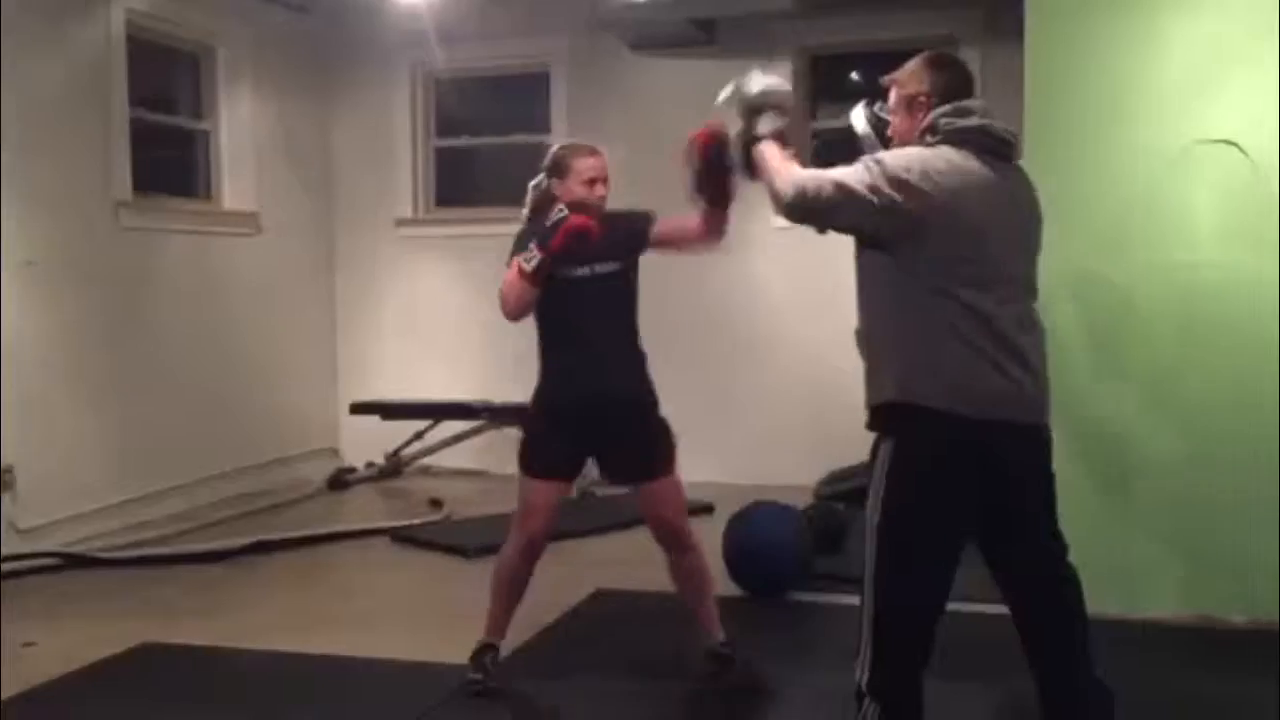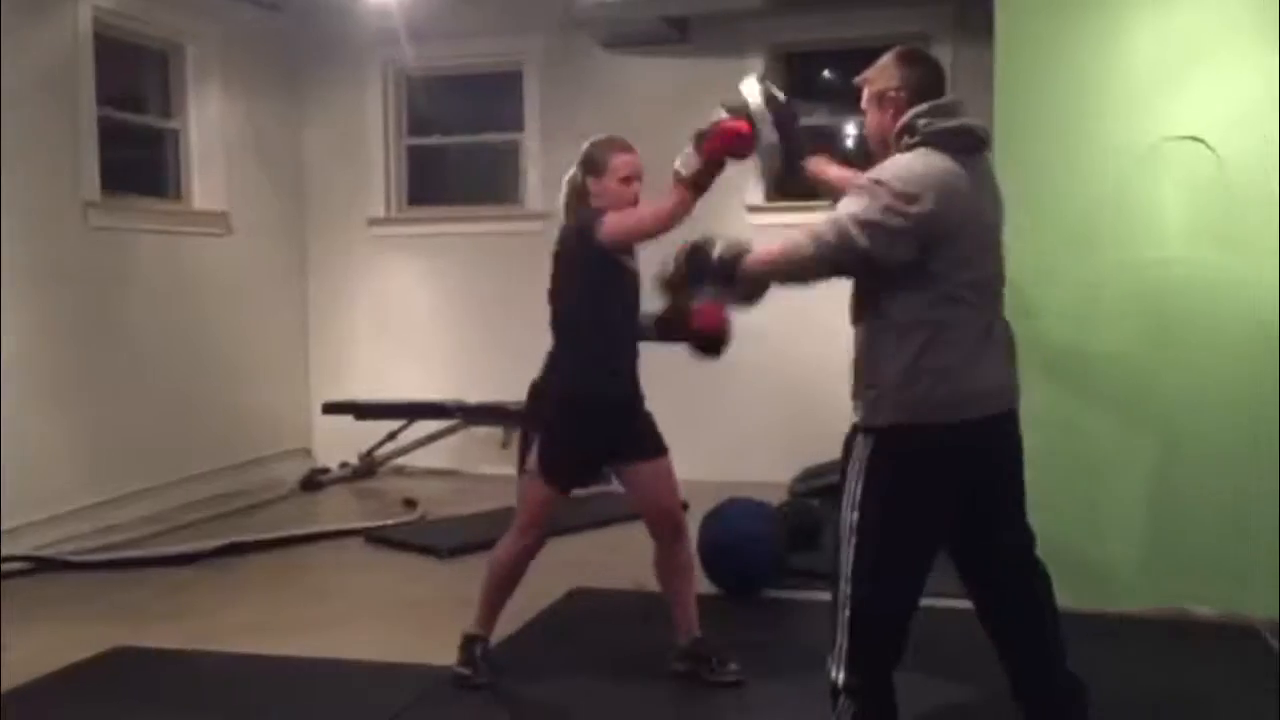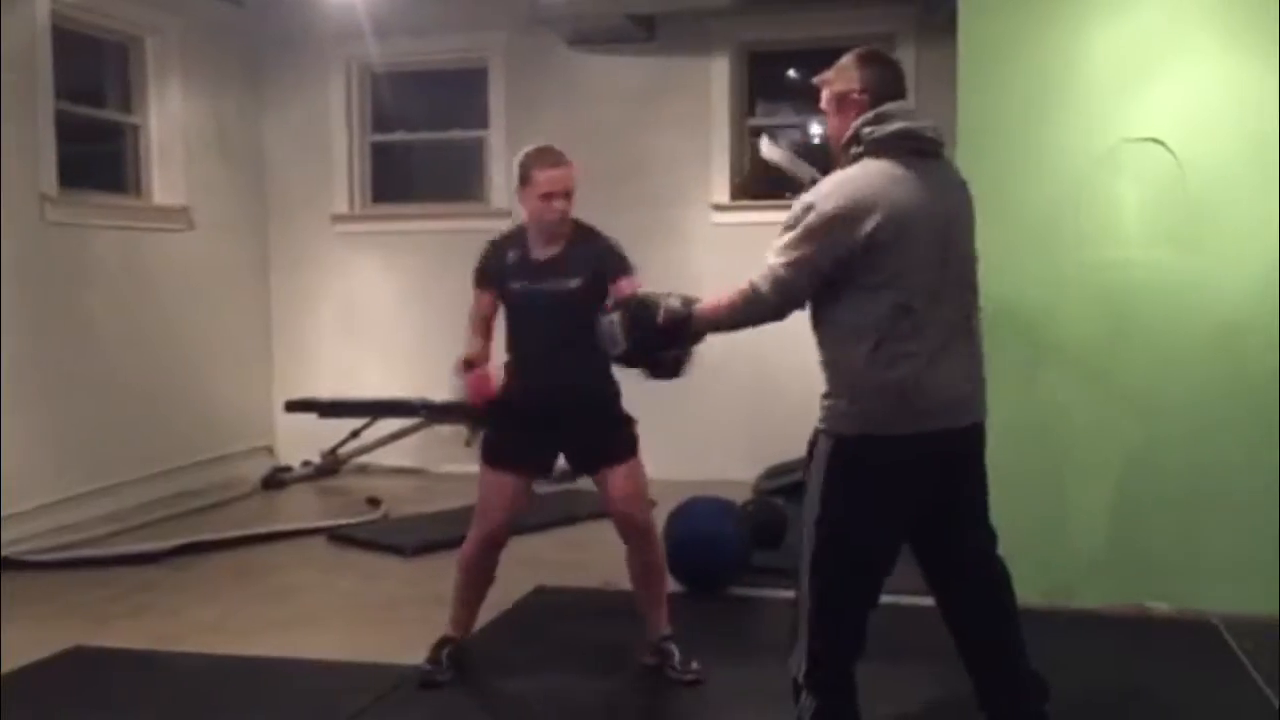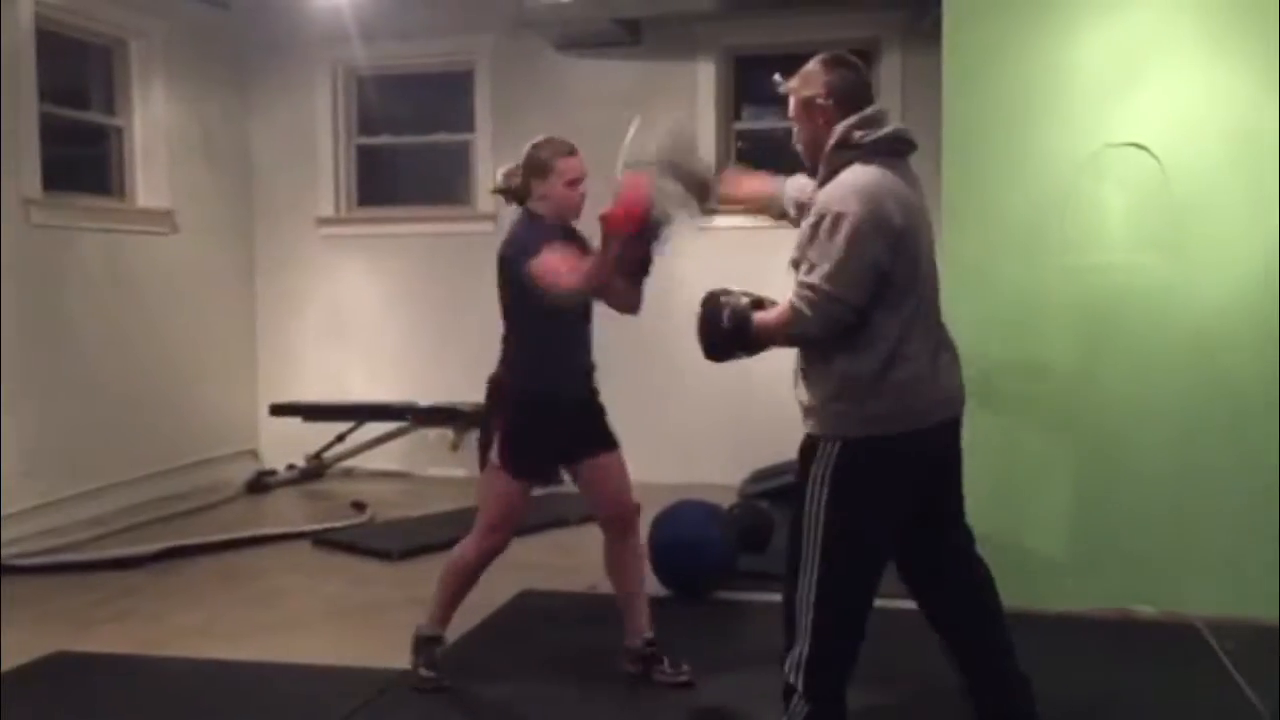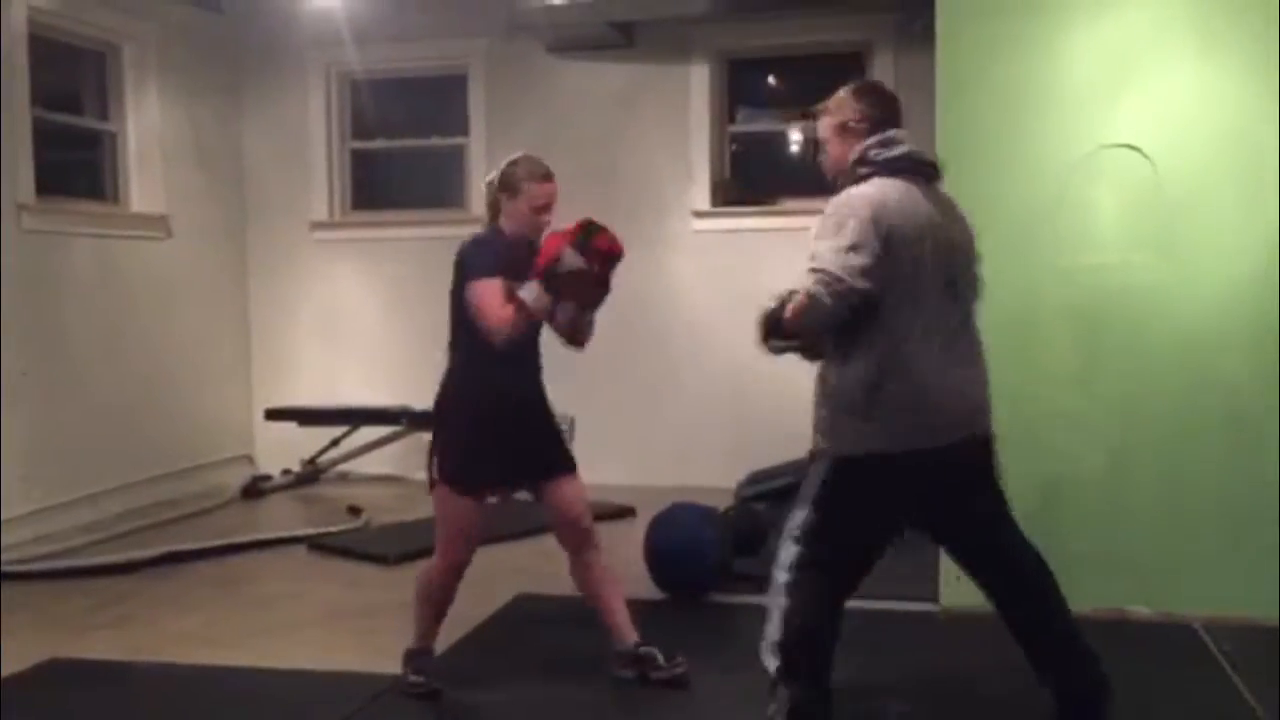
dt=0.3s
person 1, frame 1
left shoulder: (914, 173)
right shoulder: (1013, 181)
left elbow: (799, 194)
left wrist: (763, 136)
right wrist: (882, 162)
left hip: (934, 421)
right hip: (1020, 417)
left knee: (900, 593)
right knee: (1041, 577)
person 1, frame 2
left shoulder: (909, 177)
right shoulder: (974, 174)
left elbow: (826, 250)
left wrist: (733, 265)
right wrist: (804, 156)
left hip: (913, 420)
right hip: (989, 414)
left knee: (875, 588)
right knee: (1010, 572)
person 1, frame 3
left shoulder: (849, 192)
right shoulder: (948, 182)
left elbow: (772, 293)
left wrist: (687, 320)
left hip: (874, 429)
right hip: (956, 420)
left knee: (834, 588)
right knee: (972, 574)
person 1, frame 4
left shoulder: (851, 195)
right shoulder: (888, 175)
left elbow: (817, 315)
right elbow: (793, 196)
left wrist: (745, 325)
right wrist: (715, 183)
left hip: (865, 427)
right hip: (929, 414)
left knee: (825, 587)
right knee: (949, 568)
person 1, frame 5
left shoulder: (858, 205)
right shoulder: (944, 209)
left elbow: (822, 303)
left wrist: (785, 317)
right wrist: (813, 324)
left hip: (874, 440)
right hip: (961, 429)
left knee: (807, 580)
right knee: (1010, 568)
person 2, frame 1
left shoulder: (623, 230)
right shoulder: (532, 237)
left elbow: (707, 231)
right elbow: (513, 306)
left wrist: (714, 184)
right wrist: (548, 248)
left hip: (628, 404)
right hip: (559, 409)
left knee: (676, 532)
right knee: (529, 534)
left ankle: (718, 644)
right ankle: (490, 646)
person 2, frame 2
left shoulder: (621, 236)
right shoulder: (584, 225)
right elbow: (653, 220)
left wrist: (680, 321)
right wrist: (701, 162)
left hip: (621, 403)
right hip: (565, 404)
left knee: (669, 522)
right knee: (528, 535)
left ankle: (691, 645)
right ankle: (477, 639)
person 2, frame 3
left shoulder: (595, 248)
right shoulder: (499, 257)
right elbow: (479, 330)
right wrist: (474, 370)
left hip: (594, 405)
right hip: (524, 408)
left knee: (639, 524)
right knee: (488, 532)
left ankle: (659, 641)
right ankle: (453, 641)
person 2, frame 4
left shoulder: (570, 237)
right shoulder: (526, 238)
left elbow: (627, 303)
right elbow: (571, 287)
left wrist: (634, 252)
right wrist: (620, 236)
left hip: (575, 401)
right hip: (522, 404)
left knee: (622, 516)
right knee: (491, 534)
left ankle: (640, 645)
right ankle: (431, 635)
person 2, frame 5
left shoulder: (538, 257)
right shoulder: (480, 254)
left elbow: (575, 337)
right elbow: (499, 330)
left wrist: (589, 290)
right wrist: (546, 283)
left hip: (527, 412)
right hip: (470, 417)
left knee: (580, 531)
right knee: (454, 552)
left ankle: (630, 649)
right ankle: (419, 653)
